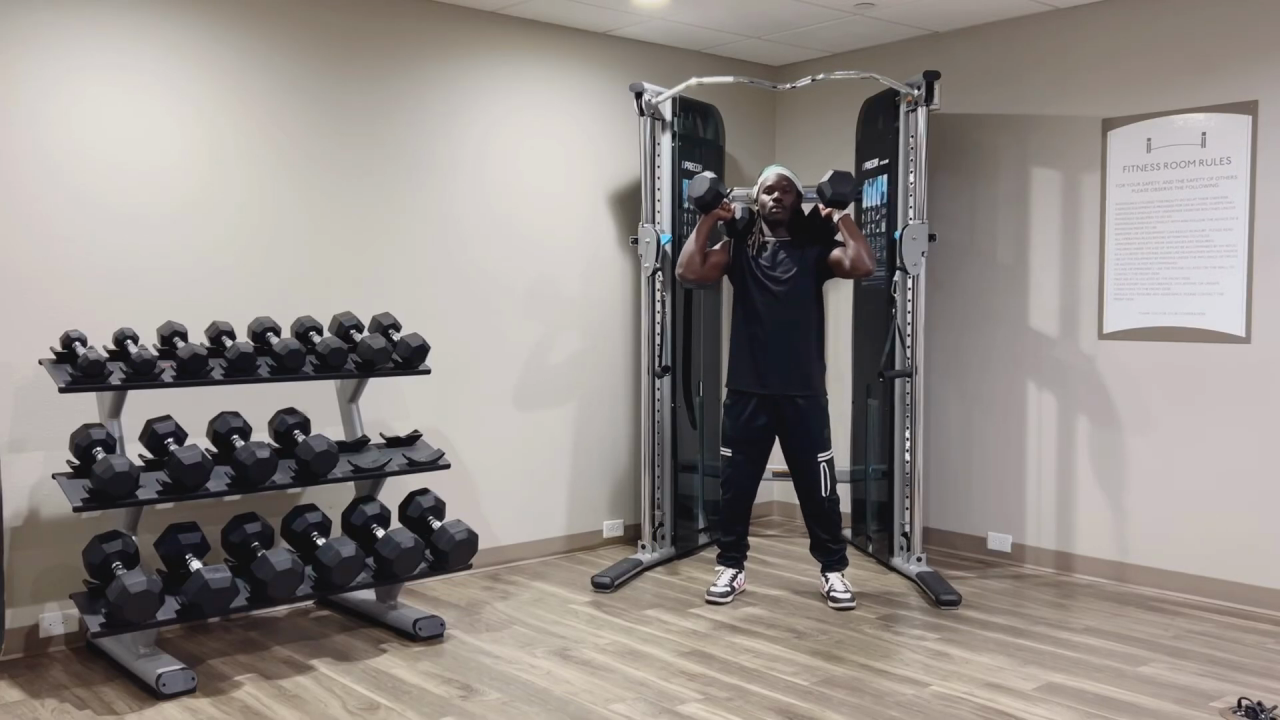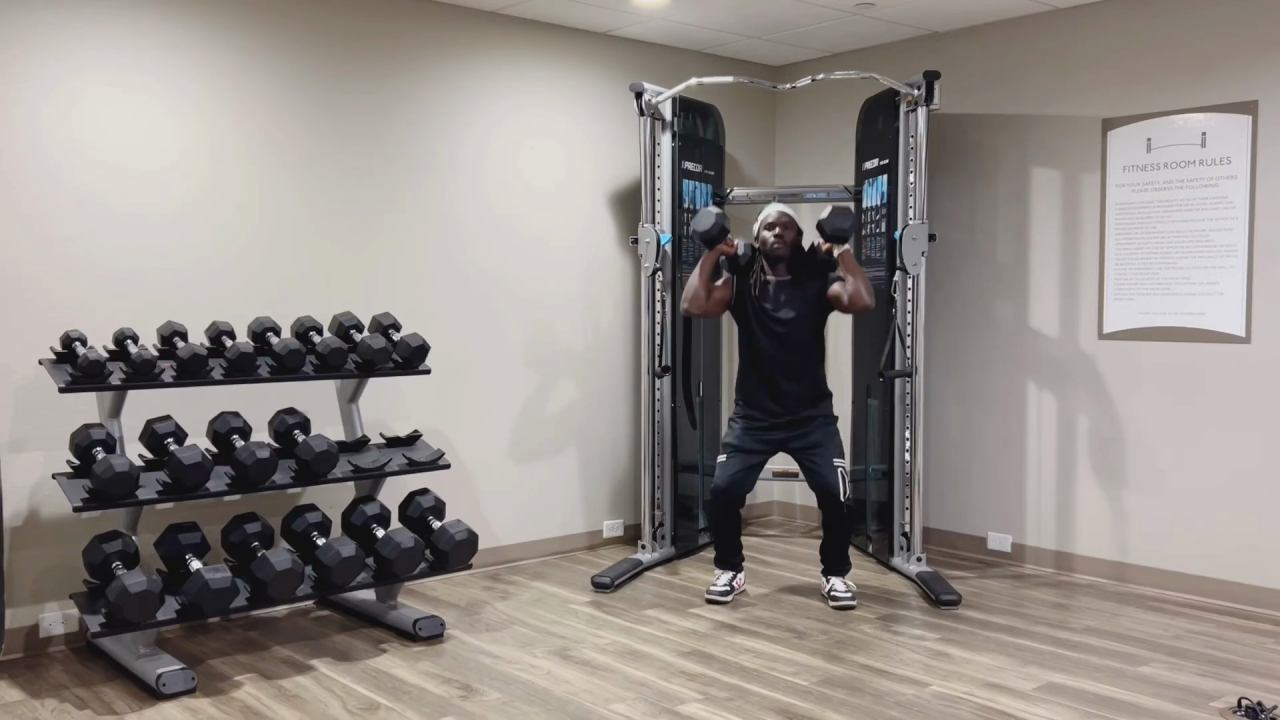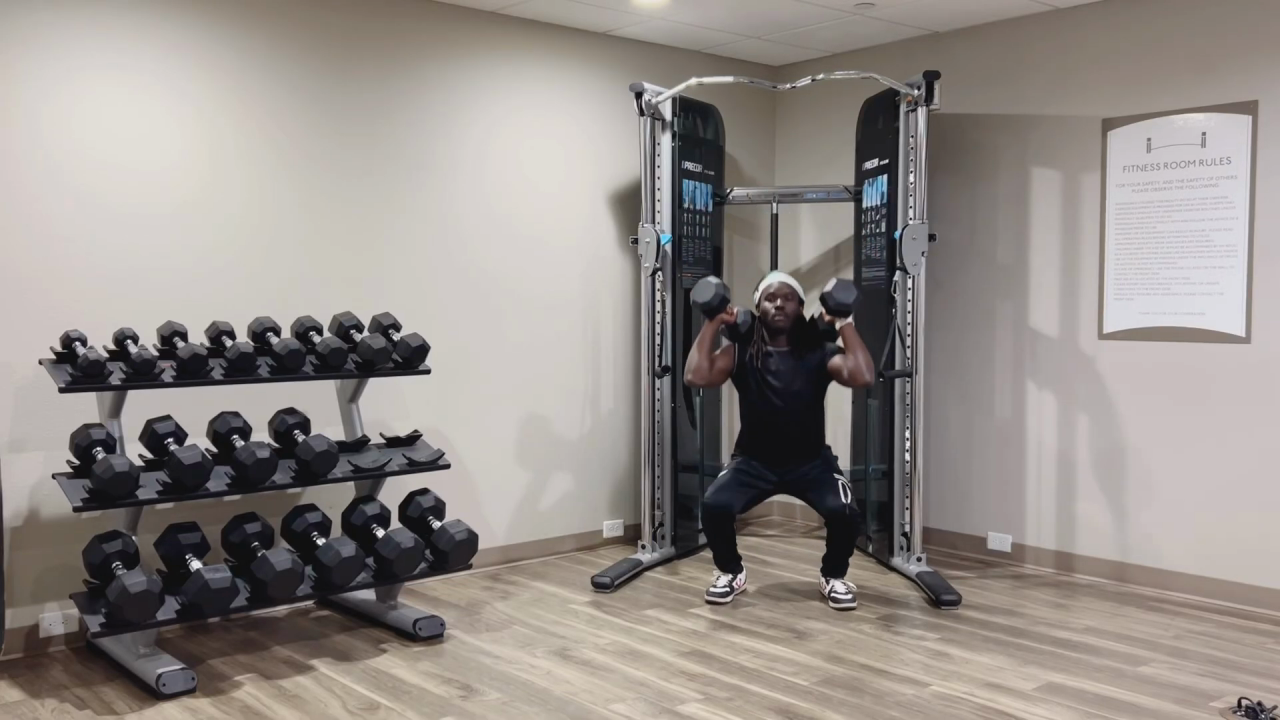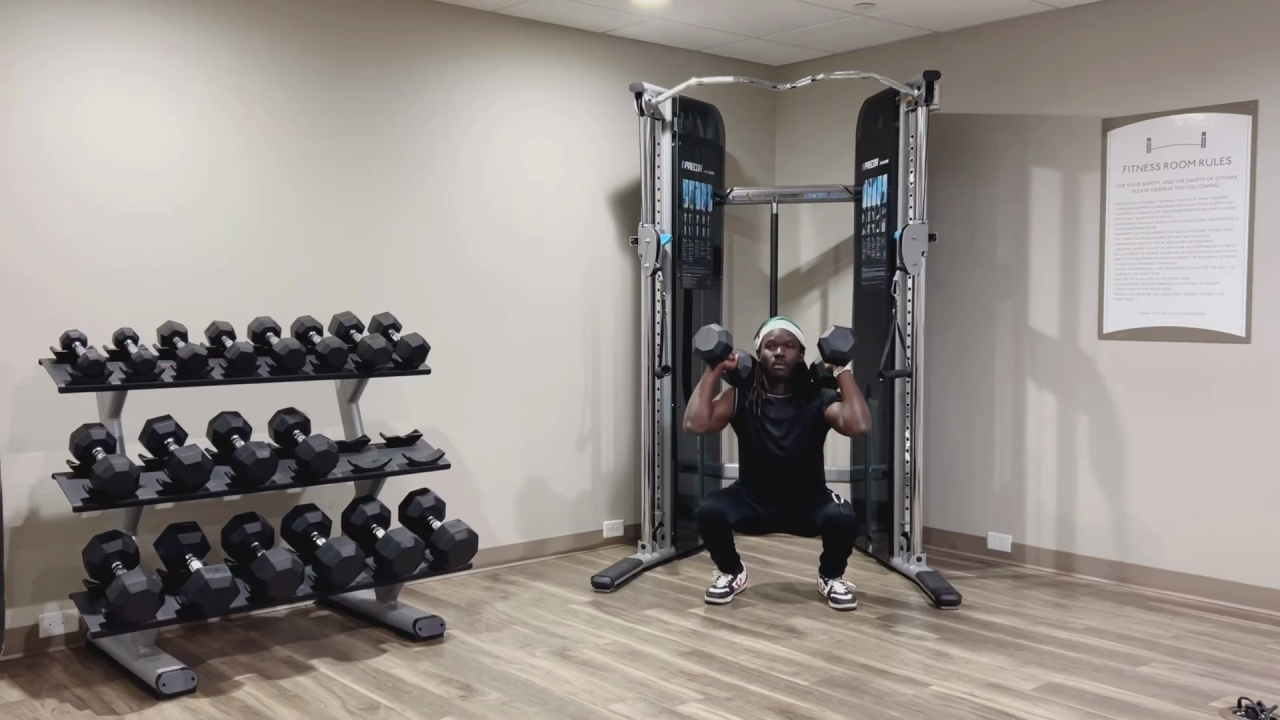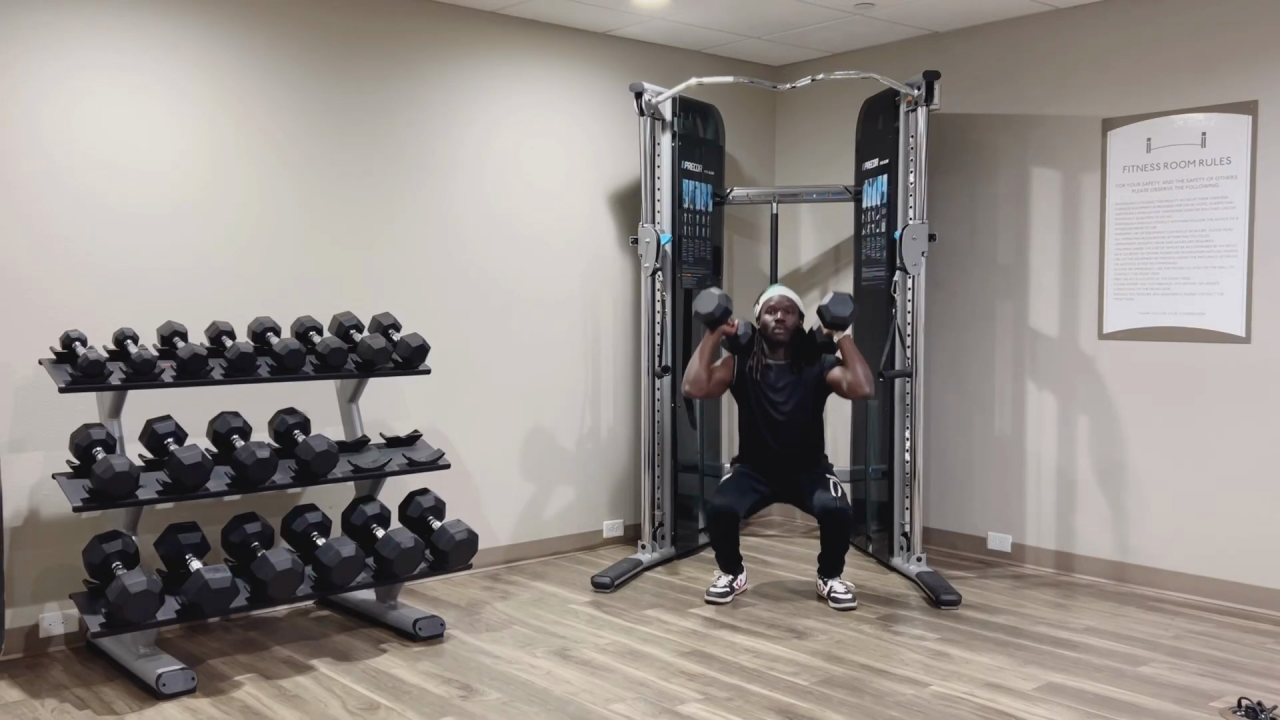
dt=0.4s
person 1, frame 1
left shoulder: (816, 248)
right shoulder: (738, 249)
left elbow: (862, 265)
right elbow: (688, 271)
left wrist: (841, 216)
right wrist: (709, 220)
left hip: (803, 391)
right hip: (747, 390)
left knee: (817, 486)
right knee: (737, 484)
left ankle: (833, 570)
right ankle: (731, 567)
person 1, frame 2
left shoulder: (818, 283)
right shoulder: (740, 284)
left elbow: (863, 301)
right elbow: (693, 306)
left wrist: (842, 251)
right wrist: (712, 255)
left hip: (810, 415)
right hip: (753, 415)
left knee: (835, 492)
right knee: (724, 490)
left ankle: (835, 574)
right ankle: (729, 570)
person 1, frame 3
left shoulder: (819, 353)
right shoulder: (741, 352)
left elbow: (862, 377)
right elbow: (697, 377)
left wrist: (844, 324)
right wrist: (713, 324)
left hip: (810, 460)
right hip: (753, 460)
left knee: (843, 510)
right knee: (715, 504)
left ankle: (834, 576)
right ankle: (730, 571)
person 1, frame 4
left shoulder: (819, 399)
right shoulder: (740, 398)
left elbow: (859, 426)
right elbow: (695, 423)
left wrist: (843, 372)
right wrist: (713, 372)
left hip: (808, 500)
right hip: (754, 498)
left knee: (841, 518)
right knee: (709, 511)
left ankle: (831, 577)
right ankle: (731, 572)
person 1, frame 5
left shoulder: (818, 365)
right shoulder: (740, 364)
left elbow: (863, 389)
right elbow: (693, 387)
left wrist: (842, 336)
right wrist: (712, 335)
left hip: (809, 473)
right hip: (753, 471)
left knee: (836, 509)
right knee: (720, 507)
left ankle: (830, 577)
right ankle: (731, 573)
